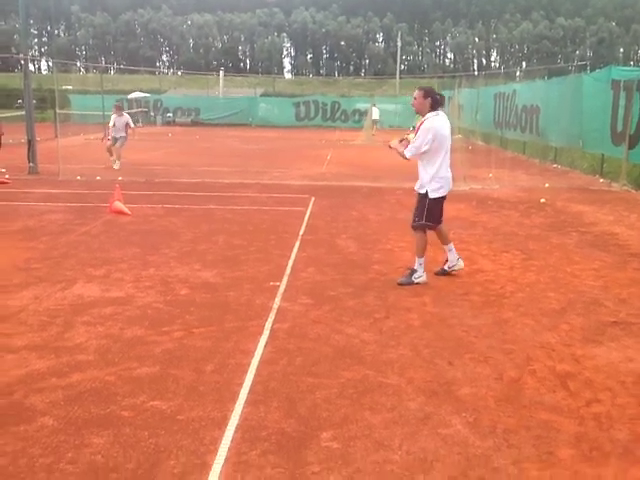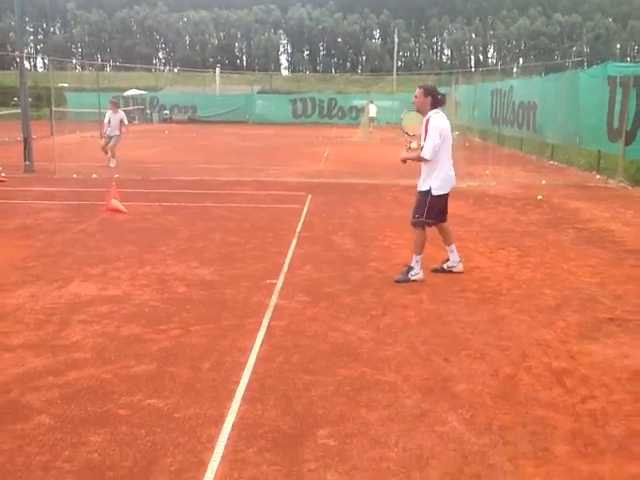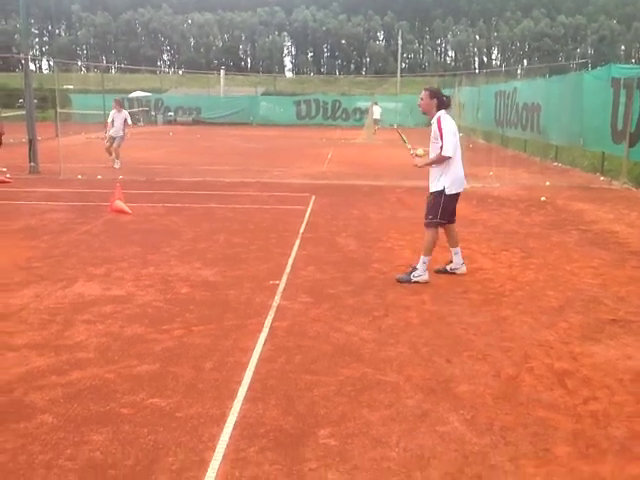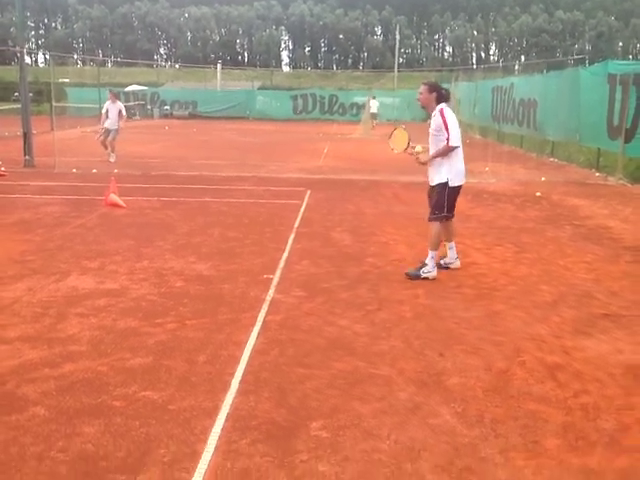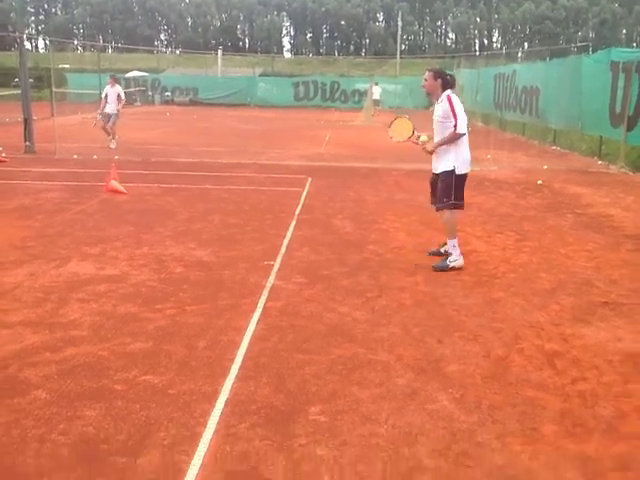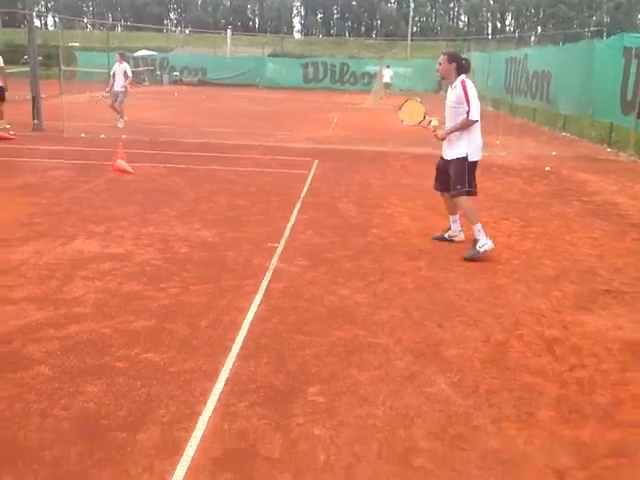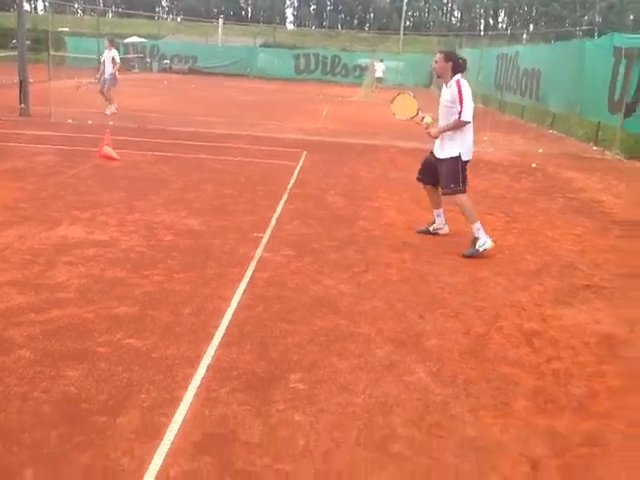
dt=0.1s
person 1, frame 1
left shoulder: (427, 123)
right shoulder: (440, 118)
left elbow: (408, 154)
left wrist: (396, 145)
right wrist: (408, 142)
left hip: (431, 184)
right hip: (438, 181)
left knee: (419, 226)
right knee: (435, 223)
left ankle: (418, 272)
right ankle: (454, 260)
person 1, frame 2
left shoulder: (432, 121)
right shoulder: (438, 117)
left elbow: (427, 155)
left wrist: (407, 155)
right wrist: (415, 148)
left hip: (434, 182)
right hip: (441, 179)
left knee: (419, 223)
right knee: (439, 221)
left ankle: (415, 269)
right ankle: (454, 261)
person 1, frame 3
left shoulder: (441, 120)
right shoulder: (440, 120)
left elbow: (447, 153)
left wrist: (424, 162)
right wrist: (422, 155)
left hip: (446, 183)
right hip: (443, 181)
left knee: (431, 224)
right knee: (446, 223)
left ankle: (420, 270)
right ankle: (458, 262)
person 1, frame 4
left shoulder: (442, 113)
right shoulder: (438, 114)
left elbow: (453, 143)
left wrist: (429, 157)
right wrist: (425, 153)
left hip: (447, 176)
right hip: (441, 175)
left knee: (436, 218)
right knee: (444, 217)
left ankle: (429, 266)
right ankle: (451, 257)
person 1, frame 5
left shoulder: (450, 100)
right shoulder: (439, 102)
left elbow: (460, 130)
left wrist: (435, 145)
right wrist: (429, 142)
left hip: (452, 164)
right hip: (442, 163)
left knee: (446, 207)
right knee: (440, 205)
left ankle: (454, 255)
right ankle: (451, 246)
person 1, frame 6
left shoulder: (464, 85)
right shoulder: (452, 87)
left elbow: (473, 117)
left wrist: (447, 131)
right wrist: (442, 128)
left hip: (464, 151)
right hip: (452, 149)
left knee: (460, 194)
right knee: (444, 190)
left ankle: (482, 240)
right ankle: (455, 230)
person 1, frame 7
left shoulder: (460, 85)
right shoulder: (447, 86)
left elbow: (465, 118)
left wrist: (439, 130)
right wrist: (433, 122)
left hip: (455, 150)
right hip: (443, 147)
left knee: (457, 192)
right knee: (428, 182)
left ankle: (482, 239)
right ankle: (439, 224)
